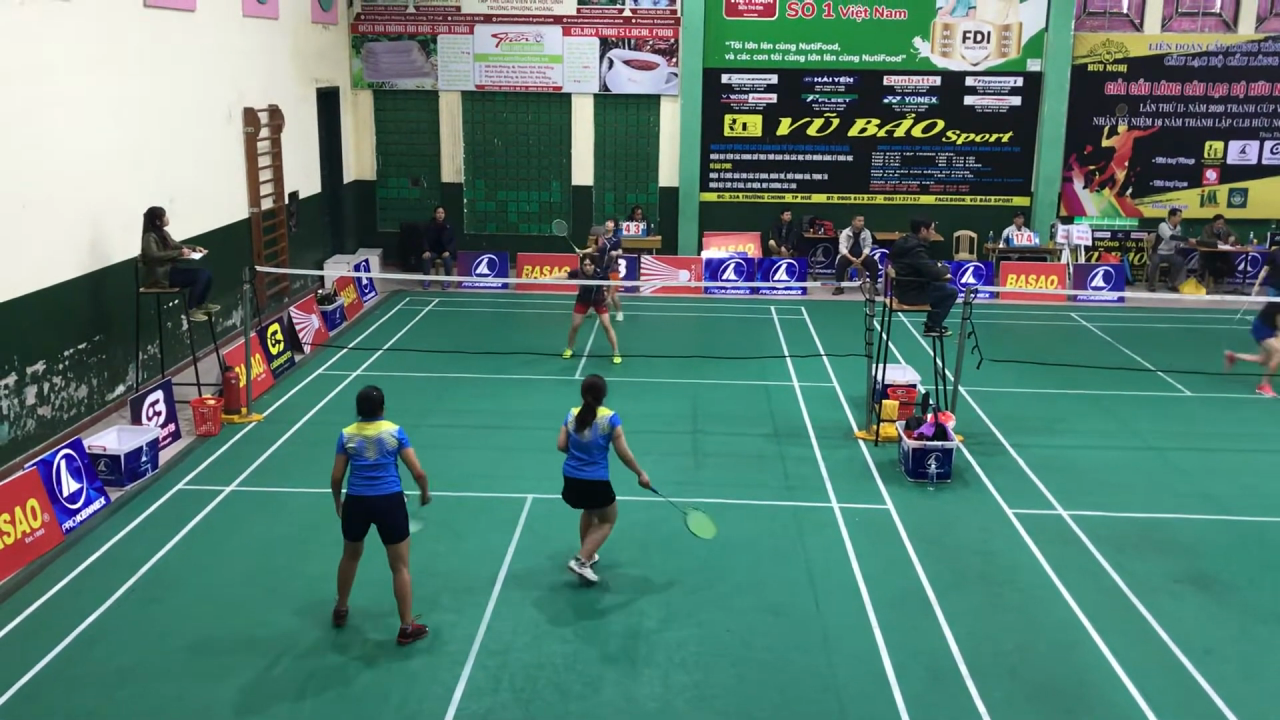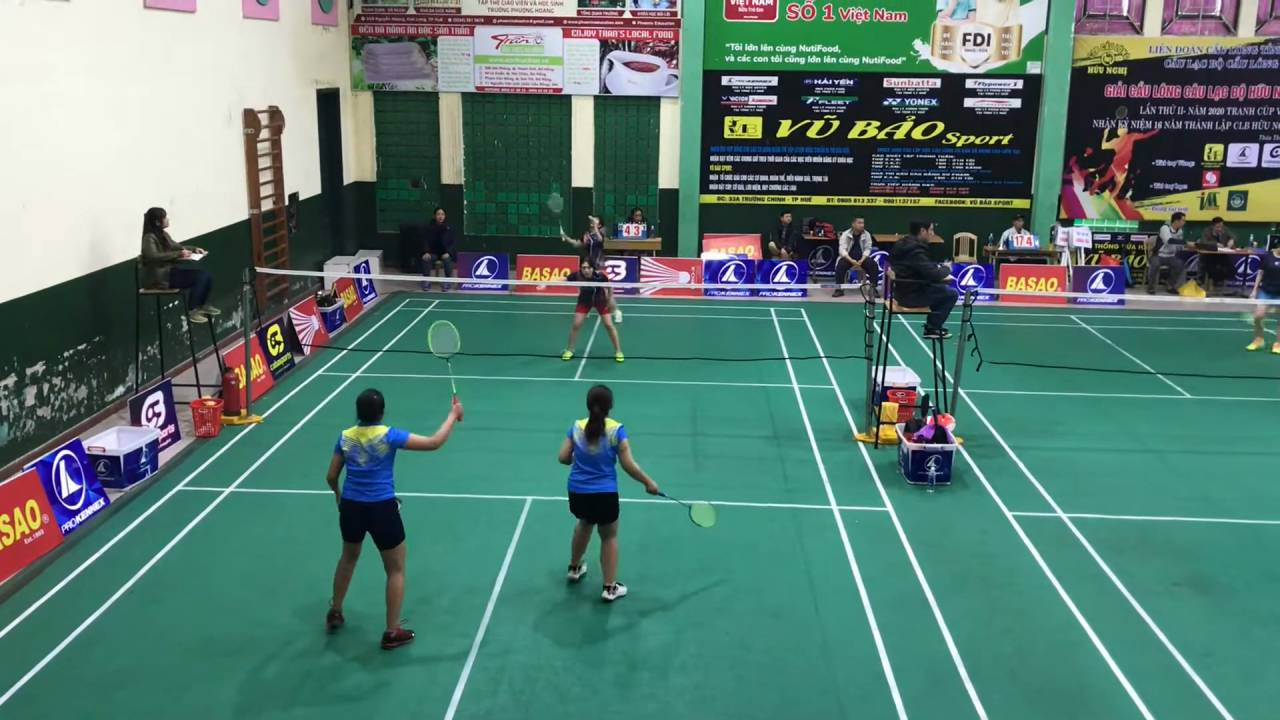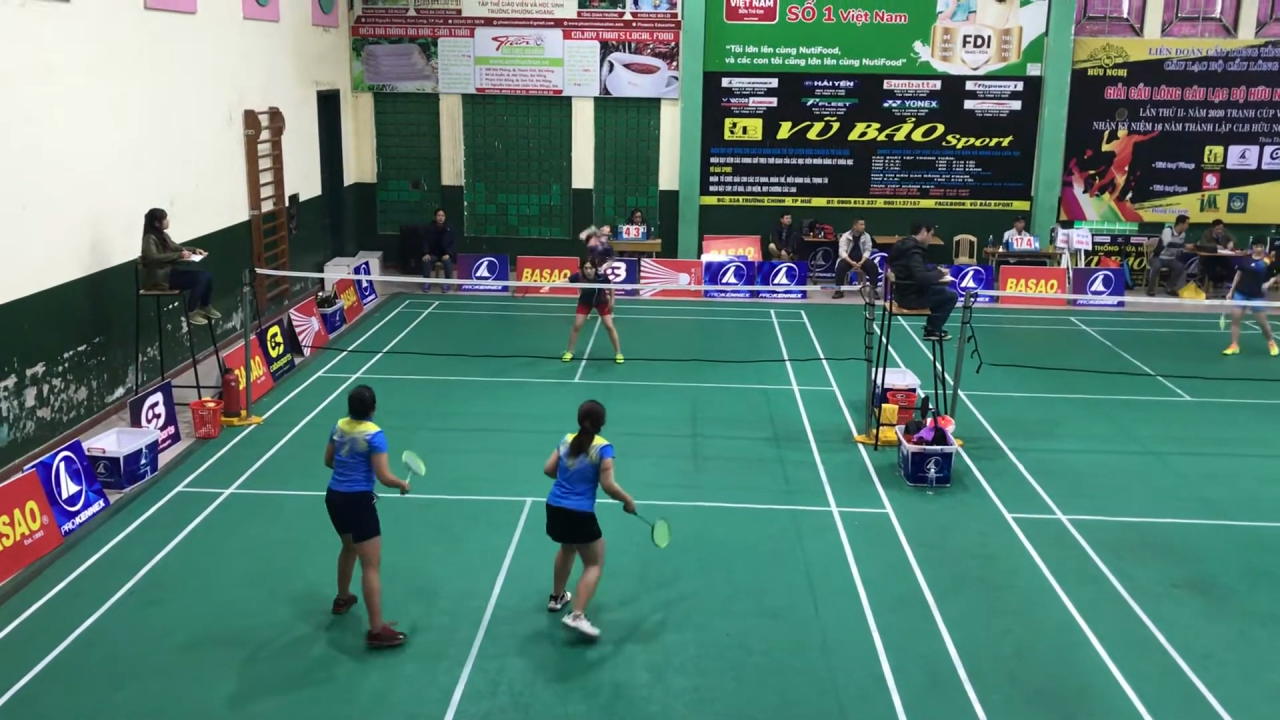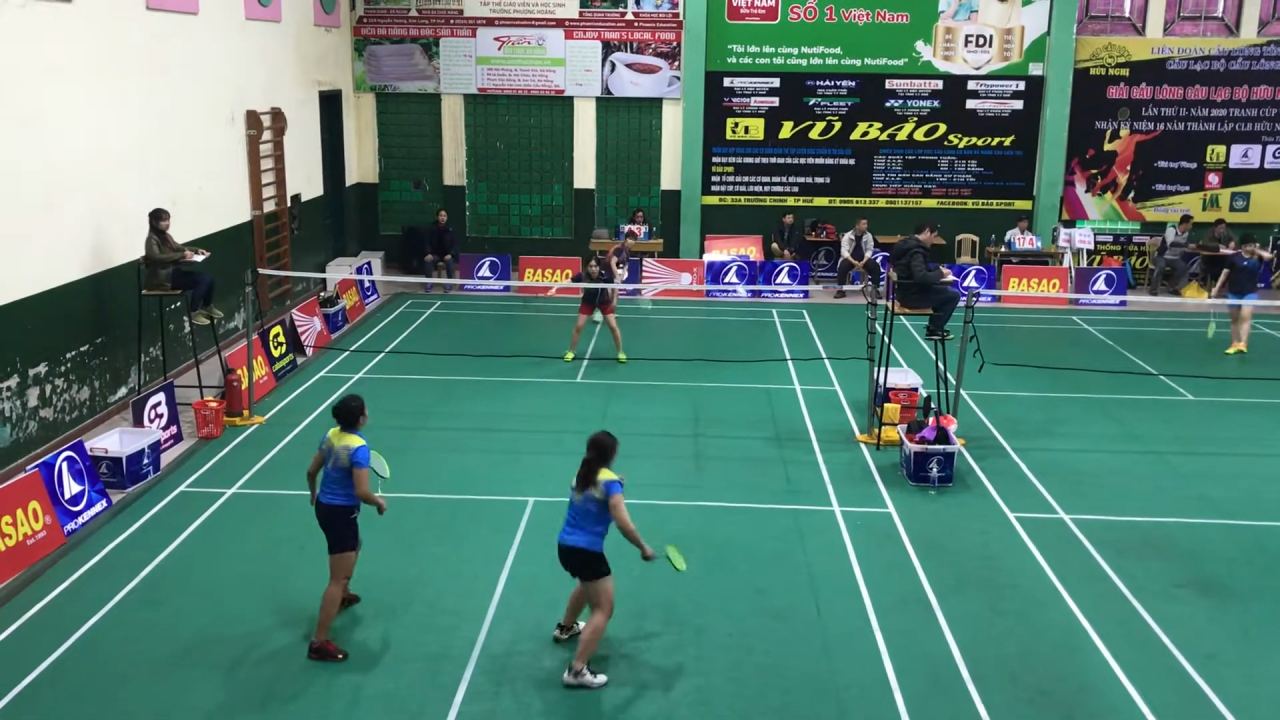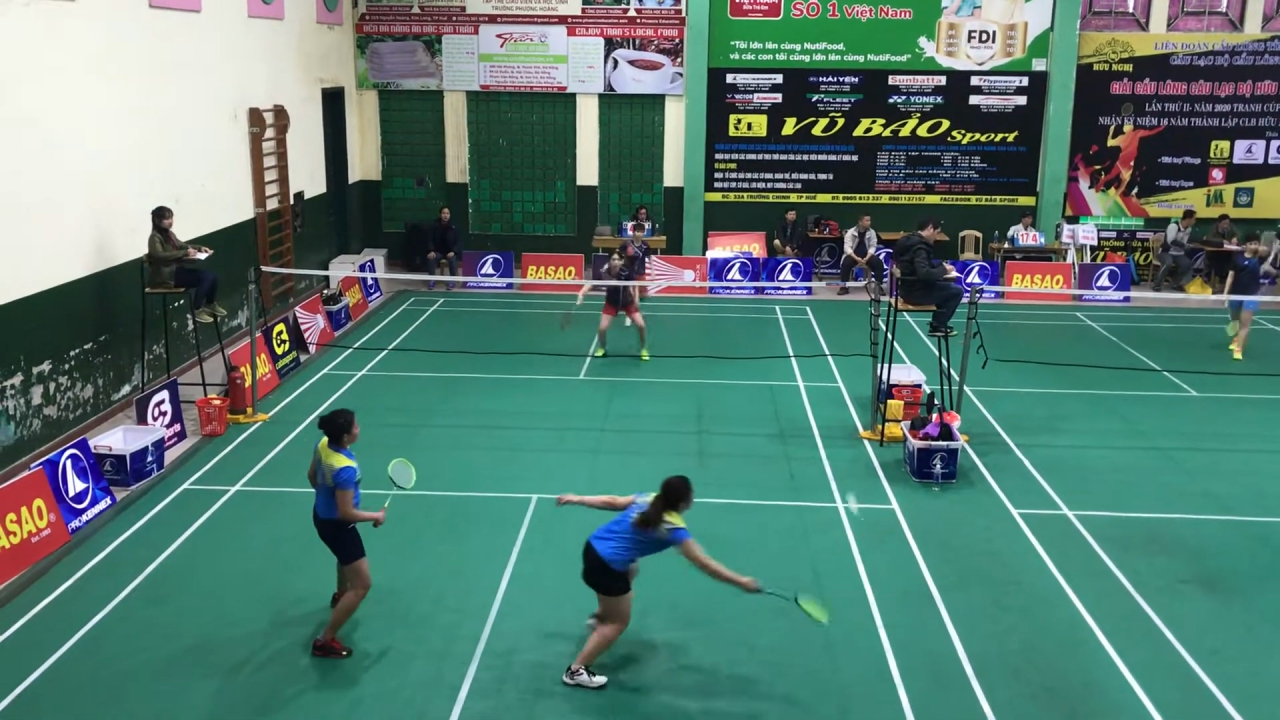
dt=0.4s
person 1, frame 1
left shoulder: (347, 435)
right shoulder: (395, 432)
left elbow: (337, 476)
right elbow: (417, 472)
left wrist: (337, 501)
right wrist: (425, 493)
left hip: (356, 502)
right hip: (389, 502)
left knee: (350, 556)
right knee: (400, 567)
left ankle: (341, 609)
right ankle: (407, 627)
person 1, frame 2
left shoulder: (346, 437)
right shoulder: (388, 435)
left elbow: (331, 476)
right elbow: (433, 442)
left wrist: (339, 495)
right wrist: (453, 416)
left hip: (351, 507)
right hip: (382, 508)
left knee: (348, 558)
right knee: (395, 570)
left ankle: (335, 613)
right ankle: (392, 632)
person 1, frame 3
left shoulder: (339, 427)
right shoulder: (374, 435)
right elbow: (384, 477)
right wrist: (403, 485)
left hip: (334, 497)
right hip: (359, 500)
left knee: (349, 547)
right knee: (371, 566)
left ankle: (342, 598)
right ankle: (377, 629)
person 1, frame 4
left shoulder: (330, 435)
right shoulder: (359, 448)
left elbow: (311, 472)
right elbow: (362, 492)
left wrist: (313, 493)
right wrist: (380, 502)
left hip: (323, 507)
right hip: (341, 512)
left knee: (353, 547)
right knee: (340, 578)
left ankle: (340, 597)
right ankle: (319, 643)
person 1, frame 5
left shoulder: (323, 445)
right shoulder: (345, 468)
left elbow: (312, 476)
right elbow: (346, 513)
right wrist: (376, 516)
left hip: (322, 516)
right hip: (337, 525)
left knee: (347, 554)
right knee: (362, 585)
left ankle: (341, 595)
right ankle: (325, 641)
person 2, frame 1
left shoulder: (572, 415)
right shoulder: (610, 418)
left elbow: (561, 445)
right elbow: (622, 452)
right wrist: (641, 474)
left hip: (571, 477)
right hip: (595, 480)
left knee: (588, 513)
right knee: (607, 520)
left ankle: (586, 555)
right ankle: (581, 560)
person 2, frame 2
left shoulder: (577, 427)
right shoulder: (617, 429)
left elbow: (563, 457)
right elbow: (628, 465)
right wrist: (649, 482)
left hip: (577, 492)
right hip: (605, 493)
left knee: (584, 524)
right knee: (609, 536)
left ankle: (574, 568)
right ankle: (610, 587)
person 2, frame 3
left shoulder: (566, 440)
right shoulder: (603, 447)
left elbow: (548, 469)
right elbow: (608, 486)
right wrist: (627, 500)
left hip: (554, 507)
right hip: (580, 513)
left knee: (567, 549)
right knee: (594, 564)
left ankle: (556, 597)
right ankle: (576, 615)
person 2, frame 4
left shoulder: (582, 474)
right shoulder: (610, 482)
right elbow: (624, 523)
right wrist: (644, 548)
left hip: (566, 546)
right hip: (586, 551)
left knee: (591, 584)
right knee: (603, 609)
left ankle: (565, 627)
right ankle: (577, 670)
person 2, frame 5
left shoulder: (648, 500)
right shoulder: (674, 527)
left elbow: (611, 501)
right elbow: (704, 563)
left wrist: (577, 498)
right wrist: (741, 581)
left hip: (594, 546)
right hip: (607, 565)
left knee: (629, 571)
right knee: (618, 622)
left ankle: (601, 617)
right ankle: (576, 671)
